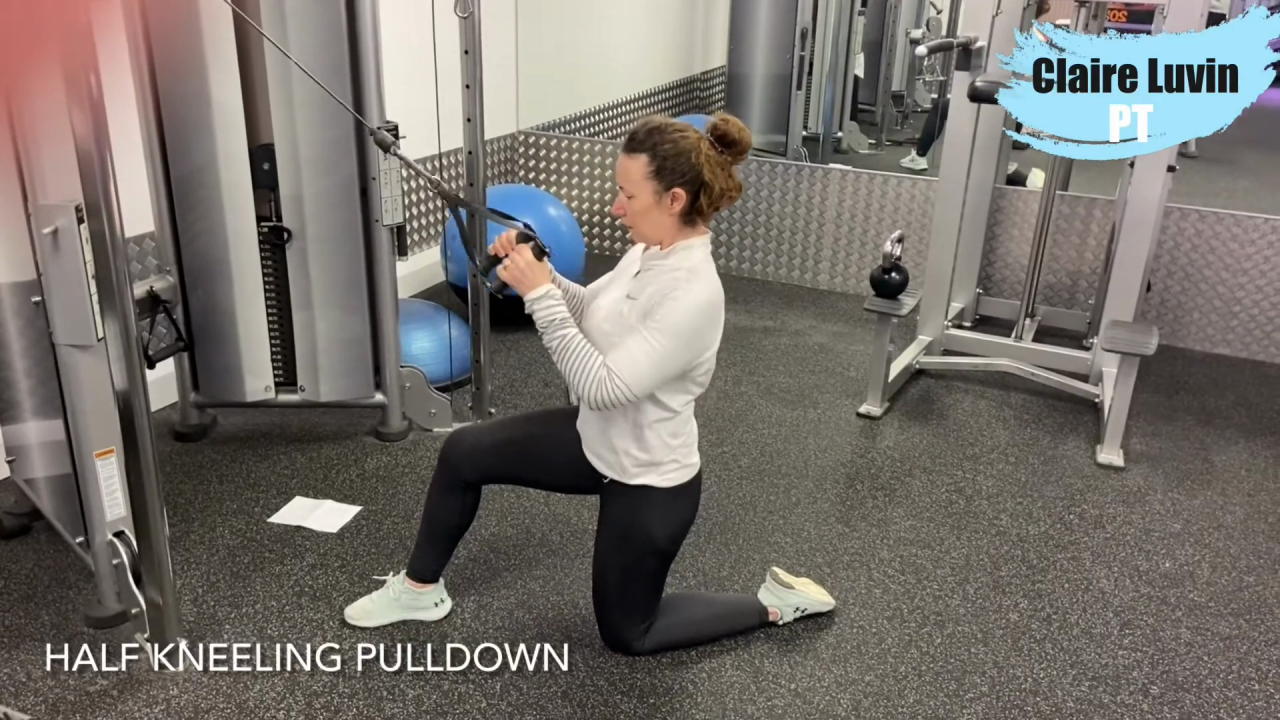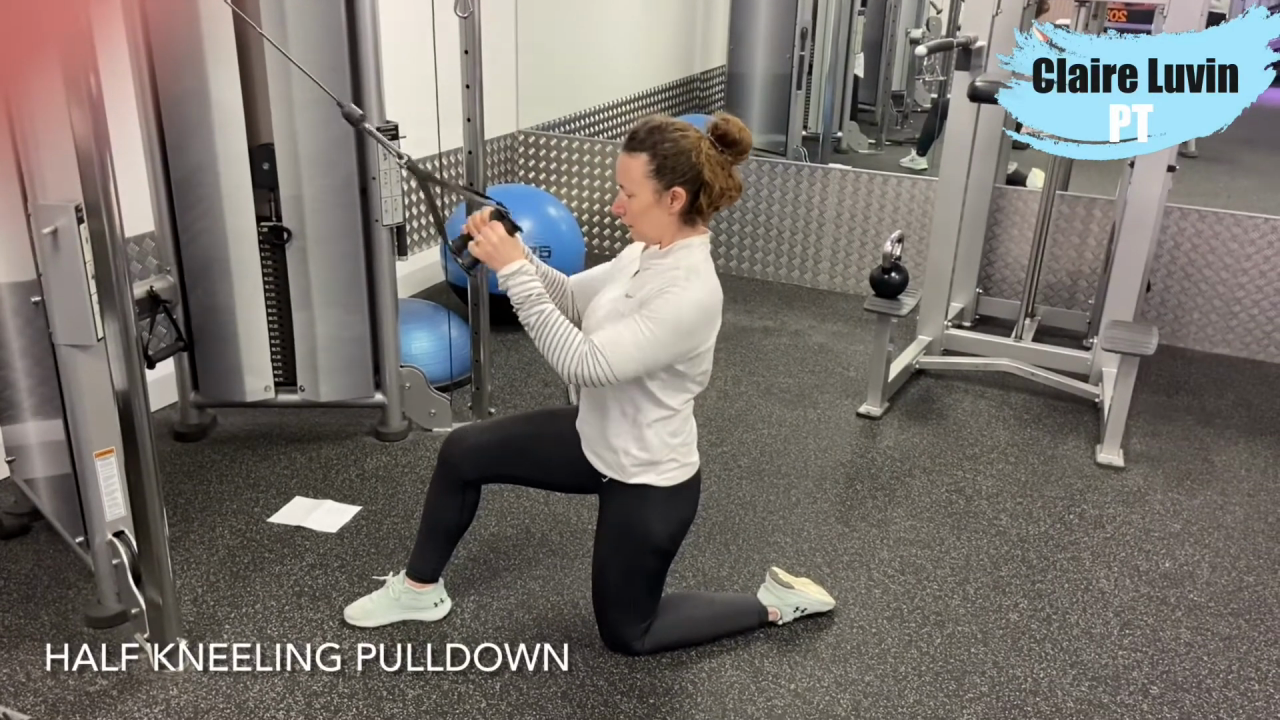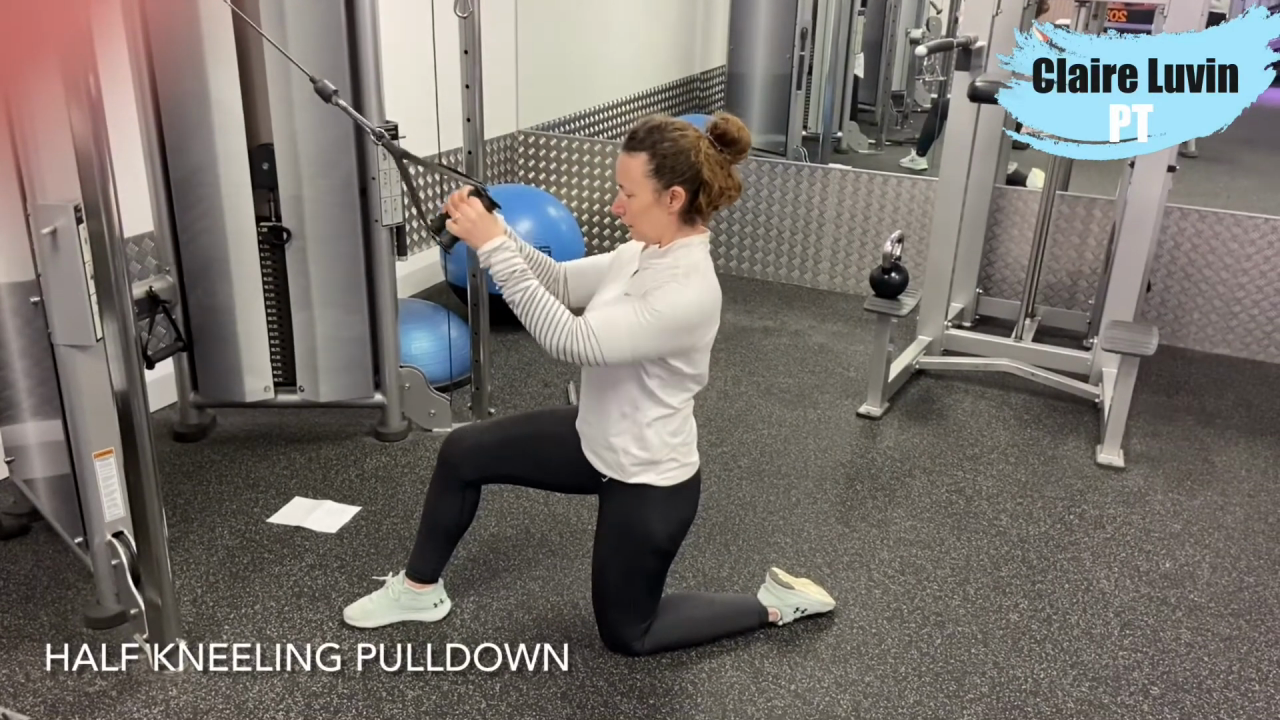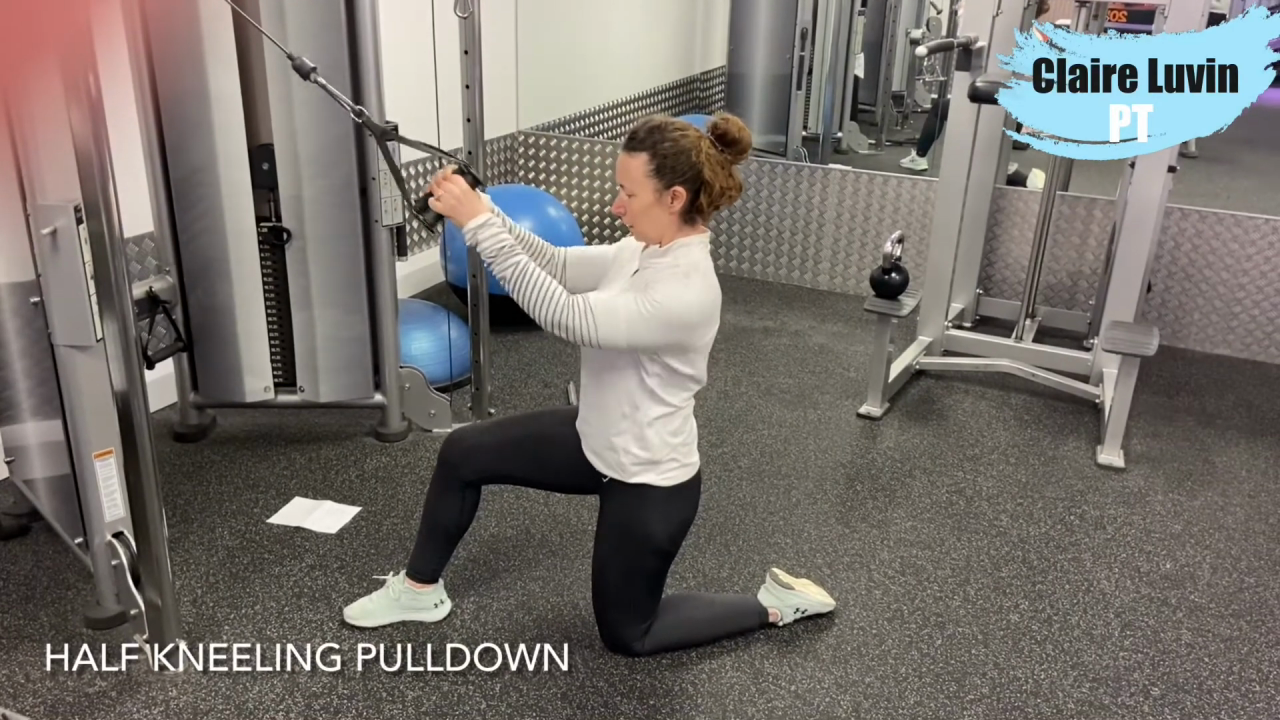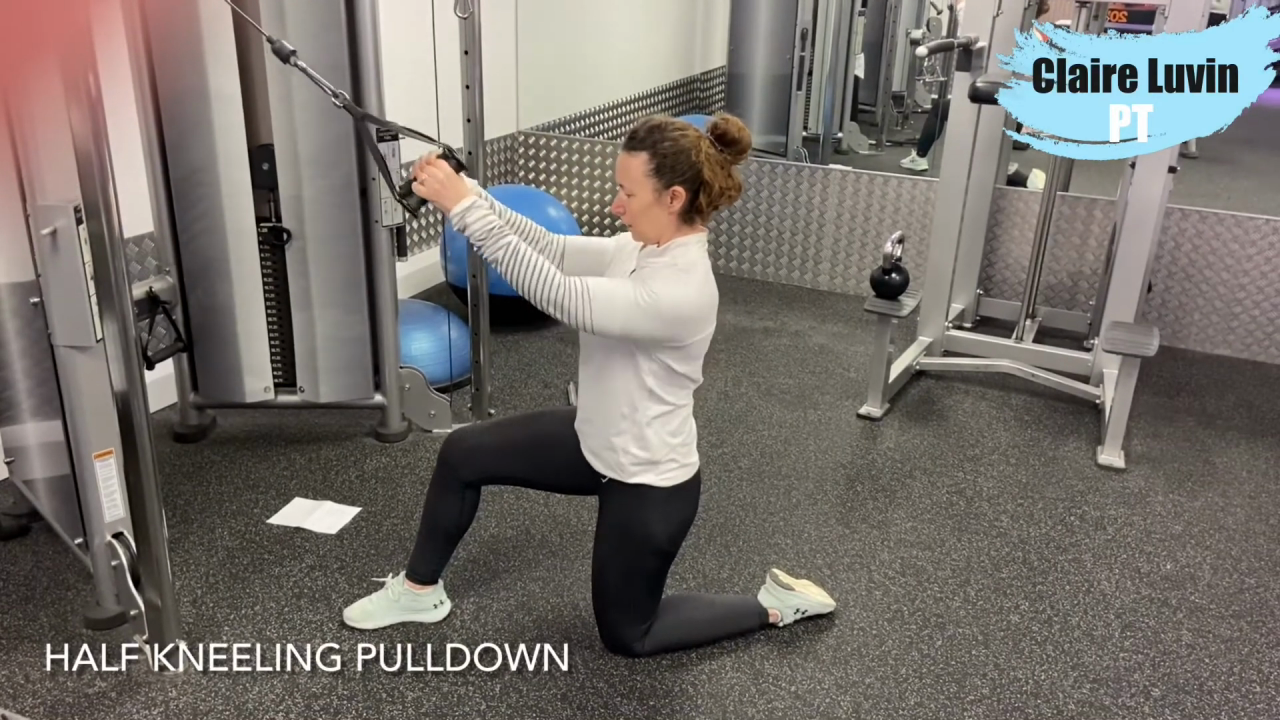
dt=0.2s
person 1, frame 1
left shoulder: (692, 295)
right shoulder: (652, 252)
left elbow: (598, 385)
right elbow: (589, 312)
left wrist: (536, 292)
right wrist: (540, 276)
left hip: (649, 481)
right hip: (600, 441)
left knee: (626, 632)
right knee: (463, 454)
left ankle: (776, 604)
right ankle: (420, 589)
person 1, frame 2
left shoulder: (690, 294)
right shoulder: (651, 251)
left elbow: (579, 361)
right elbow: (573, 298)
left wrist: (510, 270)
right wrist: (514, 254)
left hip: (649, 481)
right hip: (599, 437)
left knee: (625, 632)
right knee: (462, 452)
left ankle: (776, 604)
right ankle: (419, 589)
person 1, frame 3
left shoulder: (687, 293)
right shoulder: (650, 249)
left elbow: (568, 338)
right elbow: (563, 282)
left wrist: (492, 247)
right wrist: (494, 232)
left hip: (649, 481)
right hip: (599, 438)
left knee: (626, 632)
right knee: (463, 453)
left ankle: (776, 603)
right ankle: (419, 589)
person 1, frame 4
left shoulder: (686, 293)
right shoulder: (649, 248)
left elbow: (562, 314)
right elbow: (558, 265)
left wrist: (478, 226)
right wrist: (481, 210)
left hip: (651, 482)
right hip: (599, 439)
left knee: (626, 633)
right knee: (464, 452)
left ankle: (775, 603)
right ankle: (420, 589)
person 1, frame 5
left shoulder: (682, 291)
right shoulder: (647, 246)
left elbow: (558, 294)
right elbow: (553, 250)
left wrist: (464, 209)
right wrist: (467, 193)
left hip: (650, 482)
right hip: (598, 440)
left knee: (626, 633)
right knee: (463, 454)
left ankle: (776, 606)
right ankle: (419, 590)
